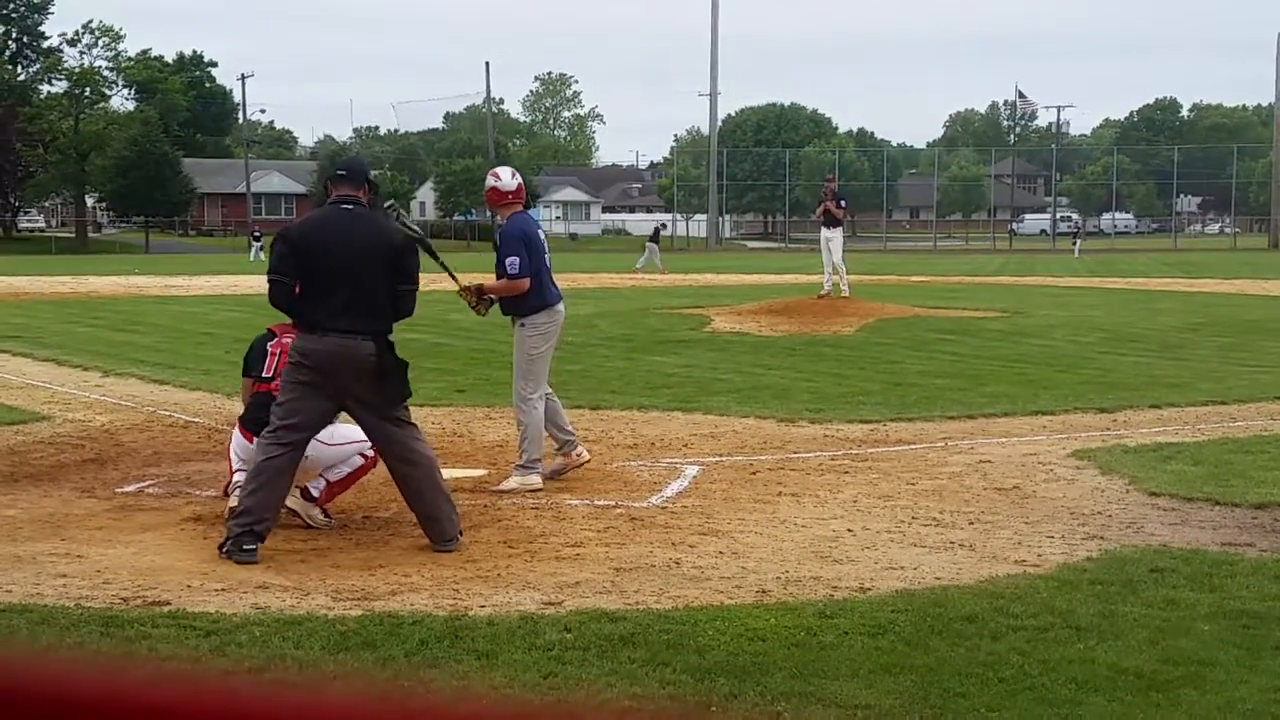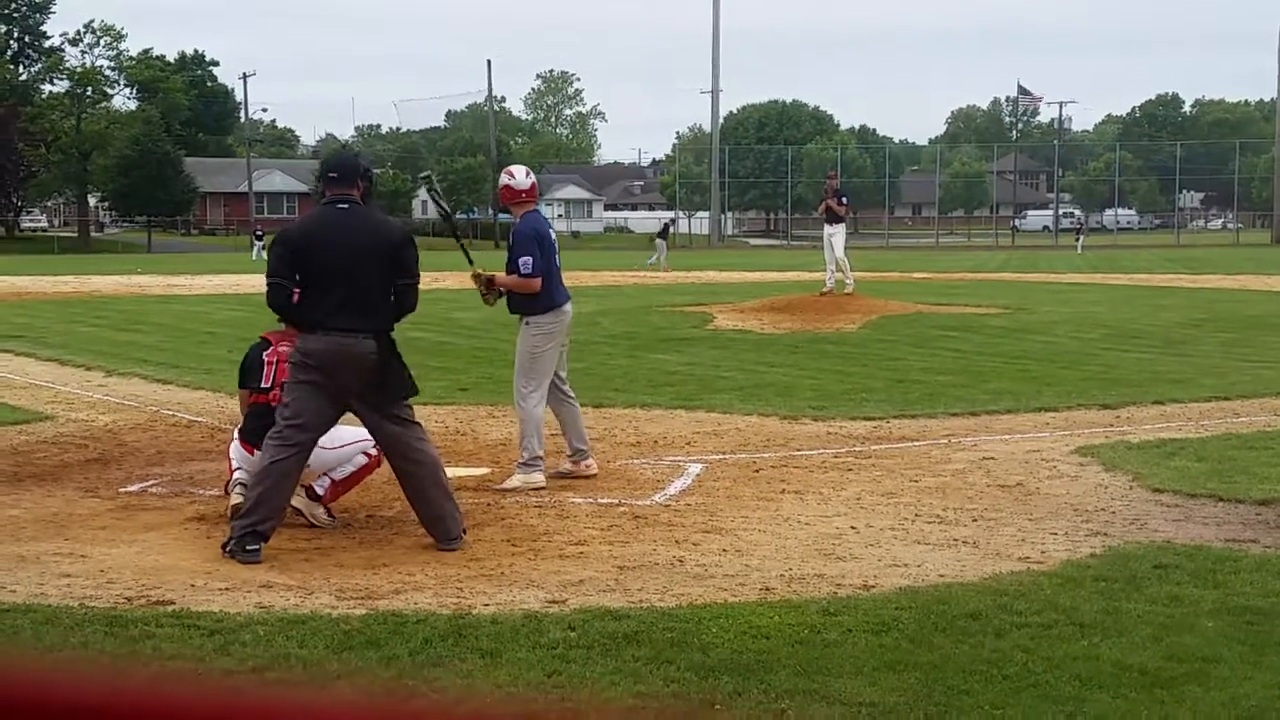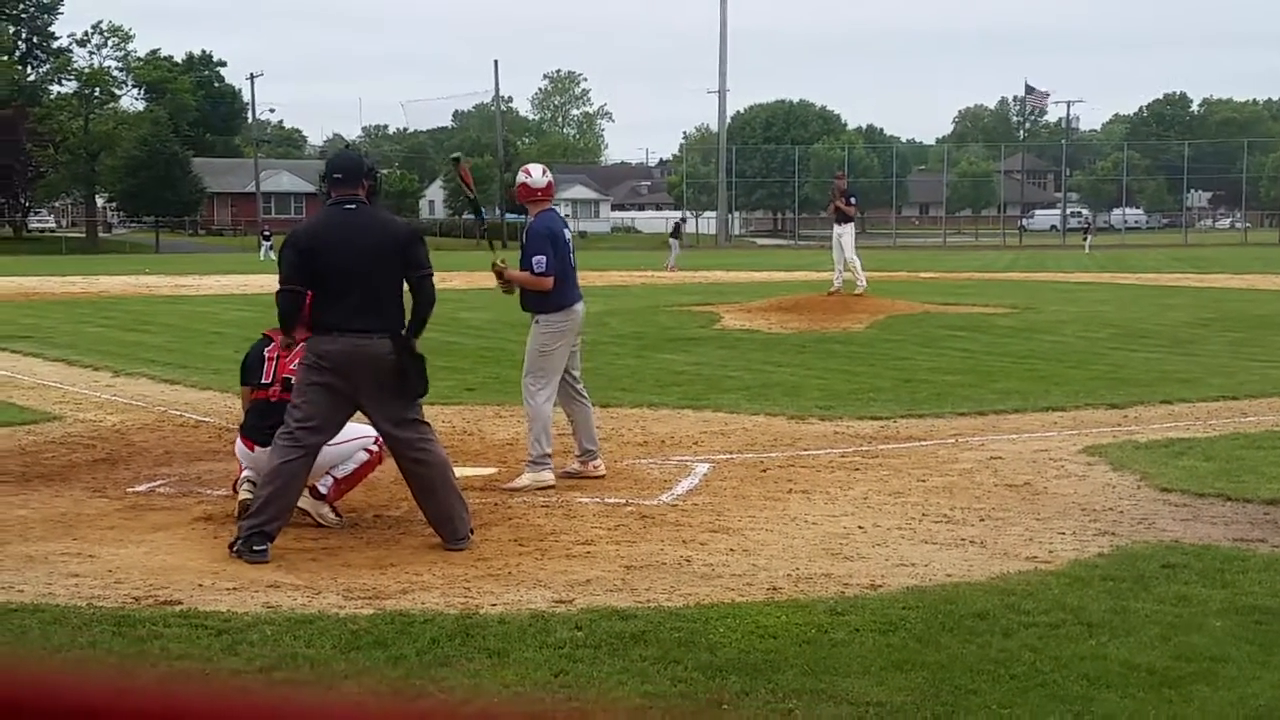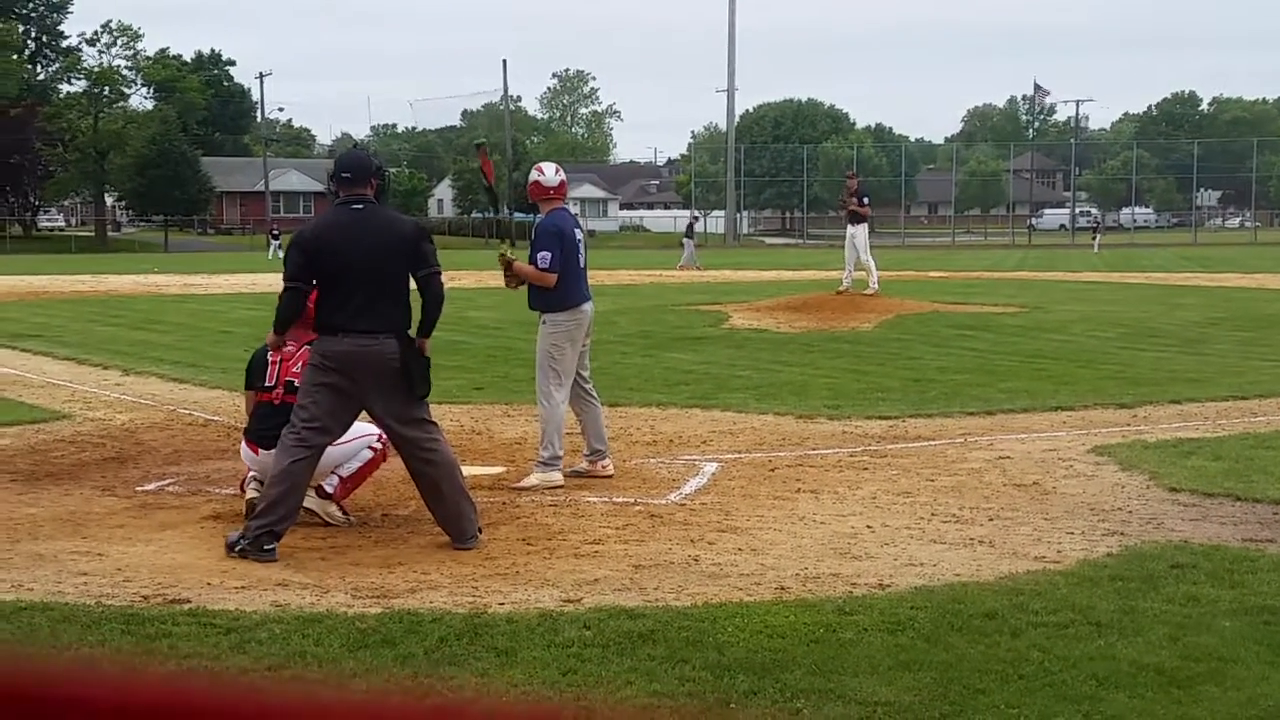
dt=0.2s
person 1, frame 1
left shoulder: (297, 231)
right shoulder: (394, 236)
left elbow: (279, 296)
right elbow: (406, 305)
left hip: (313, 350)
right hip: (369, 353)
left knee: (279, 441)
right knee: (403, 441)
left ankle: (244, 535)
right ankle: (445, 530)
person 1, frame 2
left shoulder: (295, 232)
right shoulder: (392, 232)
left elbow: (278, 298)
right elbow: (407, 301)
left hip: (316, 351)
right hip: (372, 351)
left knee: (285, 441)
right knee: (407, 439)
left ankle: (248, 536)
right ankle: (448, 529)
person 1, frame 3
left shoulder: (304, 235)
right shoulder: (400, 231)
left elbow: (290, 301)
right elbow: (425, 295)
left wrist: (287, 335)
right wrist: (410, 337)
left hip: (327, 351)
right hip: (384, 351)
left knee: (295, 441)
right knee: (416, 440)
left ankle: (255, 536)
right ankle: (456, 529)
person 1, frame 4
left shoulder: (311, 235)
right shoulder: (408, 230)
left elbow: (294, 297)
right elbow: (433, 292)
left wrist: (278, 334)
right wrist: (423, 336)
left hip: (333, 352)
right hip: (390, 350)
left knee: (300, 441)
right knee: (423, 439)
left ankle: (261, 535)
right ankle: (464, 528)
person 2, frame 1
left shoulder: (510, 230)
right shoulder: (529, 223)
left elbow: (520, 283)
left wrist: (484, 289)
right wrist: (492, 292)
left hip: (535, 318)
right hip: (548, 310)
left knee: (528, 395)
right knee: (538, 390)
left ankle: (528, 472)
right ankle: (571, 449)
person 2, frame 2
left shoulder: (524, 230)
right shoulder: (540, 222)
left elbow: (532, 283)
left wrist: (495, 280)
right wrist: (502, 284)
left hip: (542, 318)
right hip: (556, 311)
left knee: (529, 392)
right knee: (557, 388)
left ankle: (530, 470)
right ankle: (583, 459)
person 2, frame 3
left shoulder: (538, 228)
right shoulder: (558, 221)
left elbow: (544, 282)
left wrist: (508, 274)
right wrist: (515, 276)
left hip: (553, 317)
right hip: (570, 310)
left knee: (537, 390)
right knee: (571, 387)
left ankle: (540, 468)
right ankle: (590, 460)
person 2, frame 4
left shoulder: (547, 226)
right shoulder: (571, 221)
left elbow: (547, 278)
left wrist: (515, 266)
right wrist: (523, 271)
left hip: (560, 316)
right hip: (580, 309)
left knee: (552, 392)
right knee: (581, 387)
left ankle: (549, 469)
right ankle: (599, 459)
person 3, frame 1
left shoulder: (262, 341)
left elbow: (246, 398)
left hip: (249, 443)
left knee: (242, 434)
right knee: (369, 443)
left ankle: (238, 489)
right ankle: (309, 498)
person 3, frame 2
left shoulder: (258, 349)
left elbow: (245, 409)
left hip: (249, 454)
left knee: (241, 434)
right knee: (372, 443)
left ankle: (239, 488)
right ankle: (313, 496)
person 3, frame 3
left shoulder: (260, 347)
left elbow: (247, 405)
left hip: (250, 451)
right knee: (373, 441)
left ankle: (248, 485)
right ankle: (318, 496)
person 3, frame 4
left shoulder: (262, 352)
left elbow: (251, 411)
left hip: (255, 454)
right knee: (376, 437)
left ankle: (256, 484)
right ankle: (324, 494)
